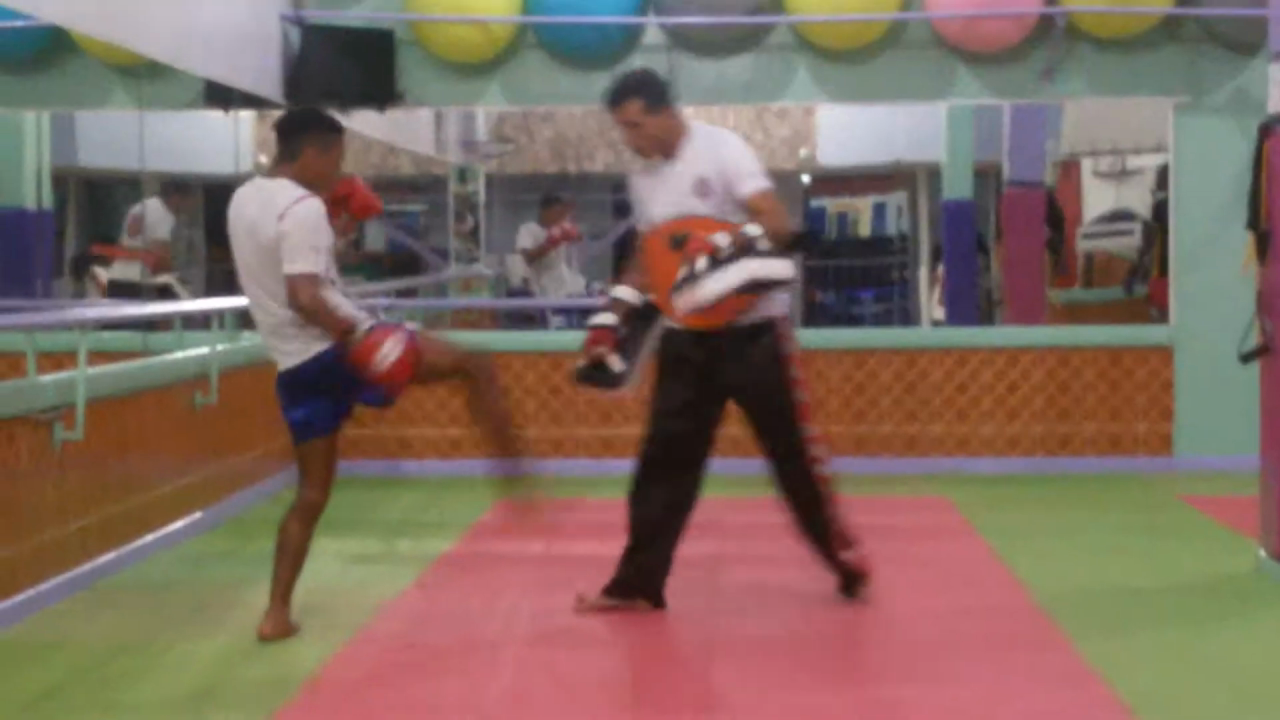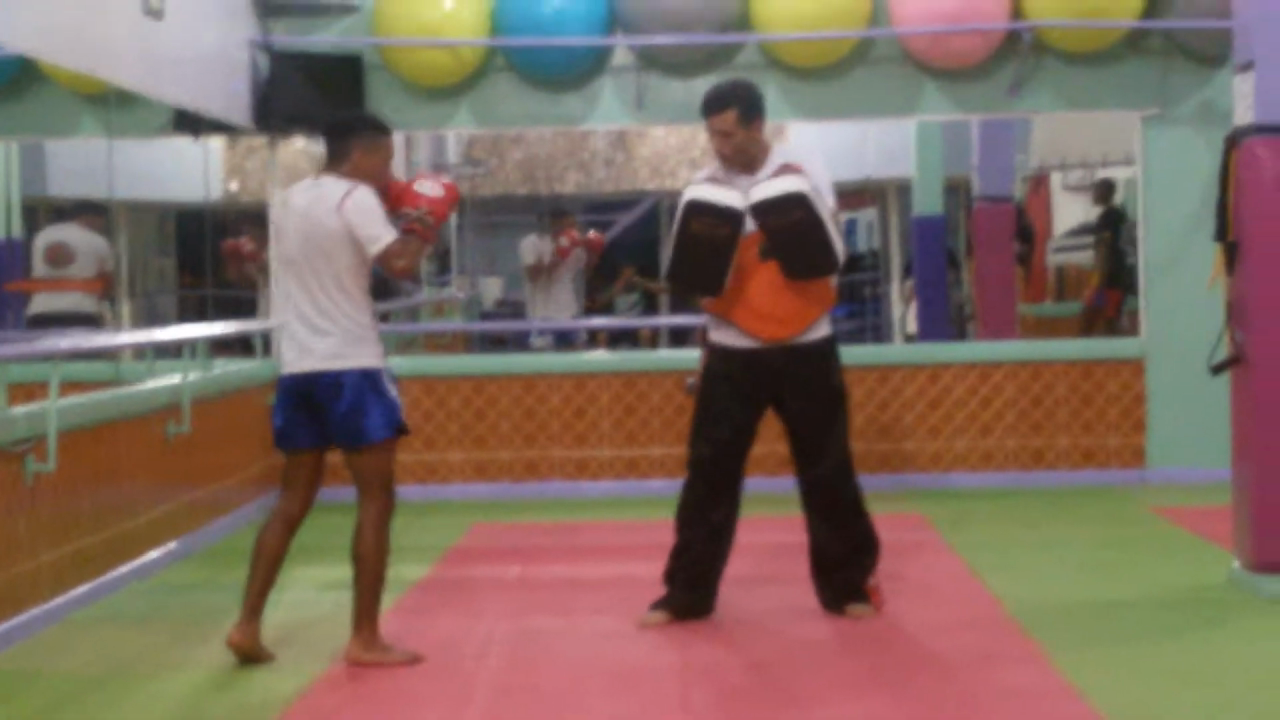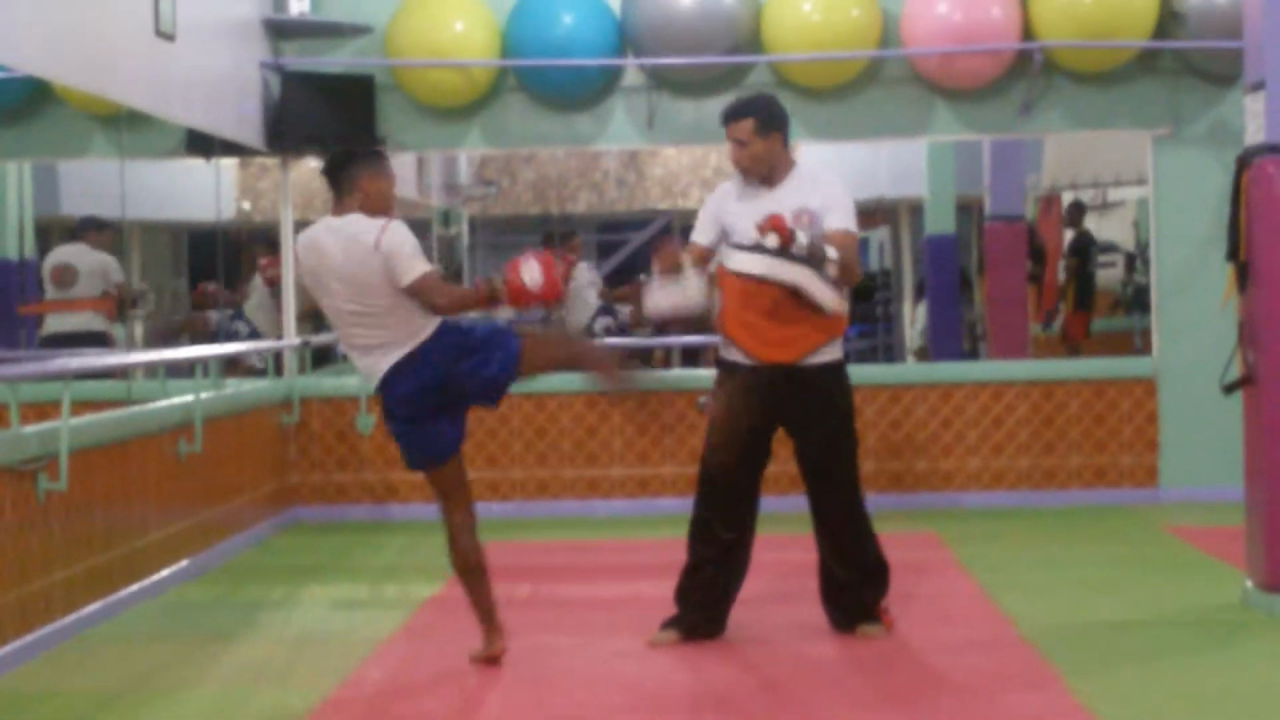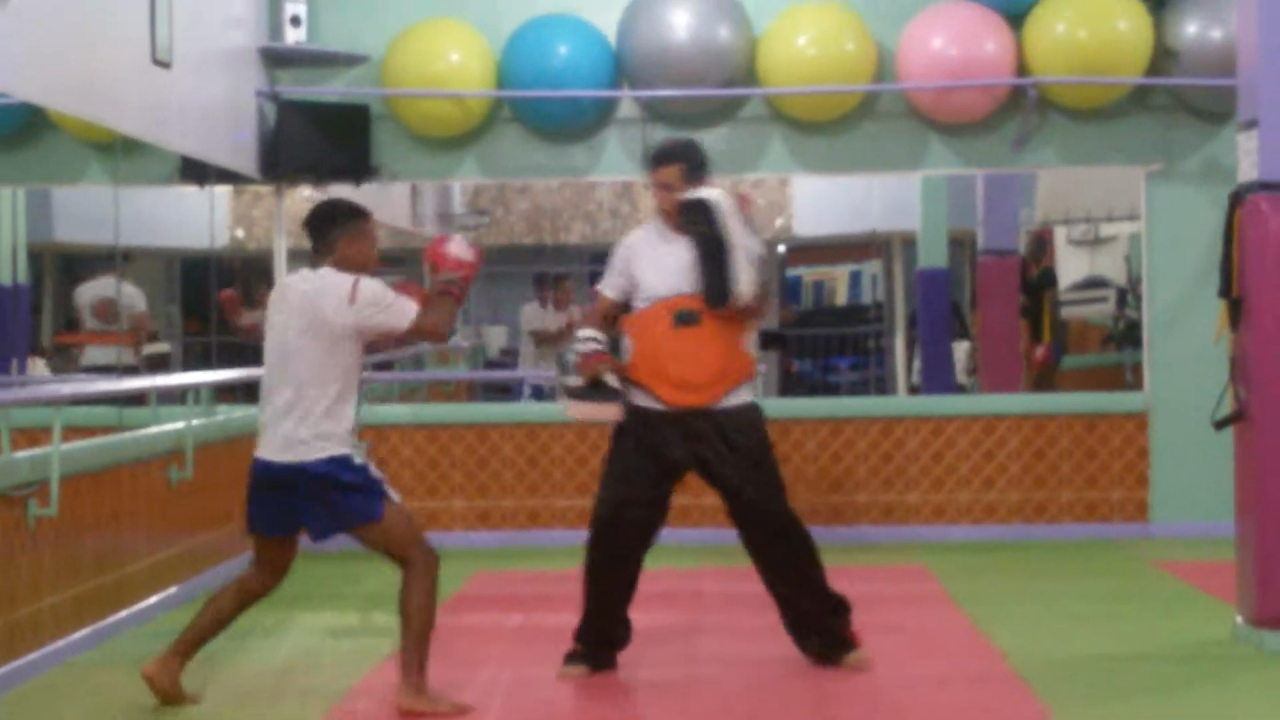
dt=0.7s
person 1, frame 1
left shoulder: (722, 151)
right shoulder: (643, 176)
left elbow: (778, 223)
right wrist: (612, 314)
left hip: (751, 329)
right hip: (686, 338)
left knee: (791, 449)
right knee: (664, 461)
left ankle: (843, 559)
right ankle: (637, 584)
person 1, frame 2
left shoulder: (802, 172)
right shoulder: (706, 186)
left elbow: (833, 255)
left wrist: (801, 204)
left hip: (805, 347)
right hip: (733, 351)
left knee: (827, 470)
right knee: (710, 472)
left ankle: (848, 584)
right ankle: (687, 592)
person 1, frame 3
left shoulder: (822, 193)
right shoulder: (724, 198)
left elbow: (848, 272)
right elbow: (691, 266)
left wrist: (798, 249)
right wrist: (672, 283)
left hip: (816, 368)
right hip: (744, 368)
left knee: (834, 491)
right knee: (722, 490)
left ankle: (856, 604)
right ankle: (698, 610)
person 1, frame 4
left shoulder: (734, 237)
right shoulder: (635, 244)
left elbow: (751, 311)
right elbow: (597, 312)
left wrist: (737, 241)
right wrist: (591, 350)
left hip: (725, 413)
right hip: (650, 414)
left knee: (771, 523)
right knee: (614, 529)
left ankle: (830, 636)
right ankle: (596, 645)
person 2, frame 1
left shoulder: (242, 200)
right shoulder: (303, 208)
right elbow: (305, 297)
right wrist: (358, 339)
left hip: (296, 368)
right hip: (341, 346)
left knee: (311, 492)
right knee: (475, 369)
left ankle: (276, 612)
right ankle: (515, 475)
person 2, frame 2
left shoulder: (289, 200)
right shoulder: (355, 197)
right elbow: (401, 264)
left wrist: (399, 227)
right wrist: (421, 230)
left hip: (298, 368)
right hip: (350, 369)
left knee: (293, 502)
right knee: (377, 503)
left ankle: (247, 626)
right ankle: (365, 639)
person 2, frame 3
left shoulder: (306, 246)
right shoulder: (386, 234)
right elbow: (439, 300)
right wrist: (495, 291)
left hip: (401, 388)
right hip: (442, 353)
left knee: (456, 507)
right knee: (564, 349)
left ankle: (492, 634)
person 2, frame 4
left shoulder: (287, 288)
right shoulder: (358, 291)
right elbow: (437, 326)
right wrist: (452, 285)
left hip: (273, 461)
right hip: (326, 464)
left knee: (262, 575)
right knee: (420, 560)
left ankle: (169, 663)
